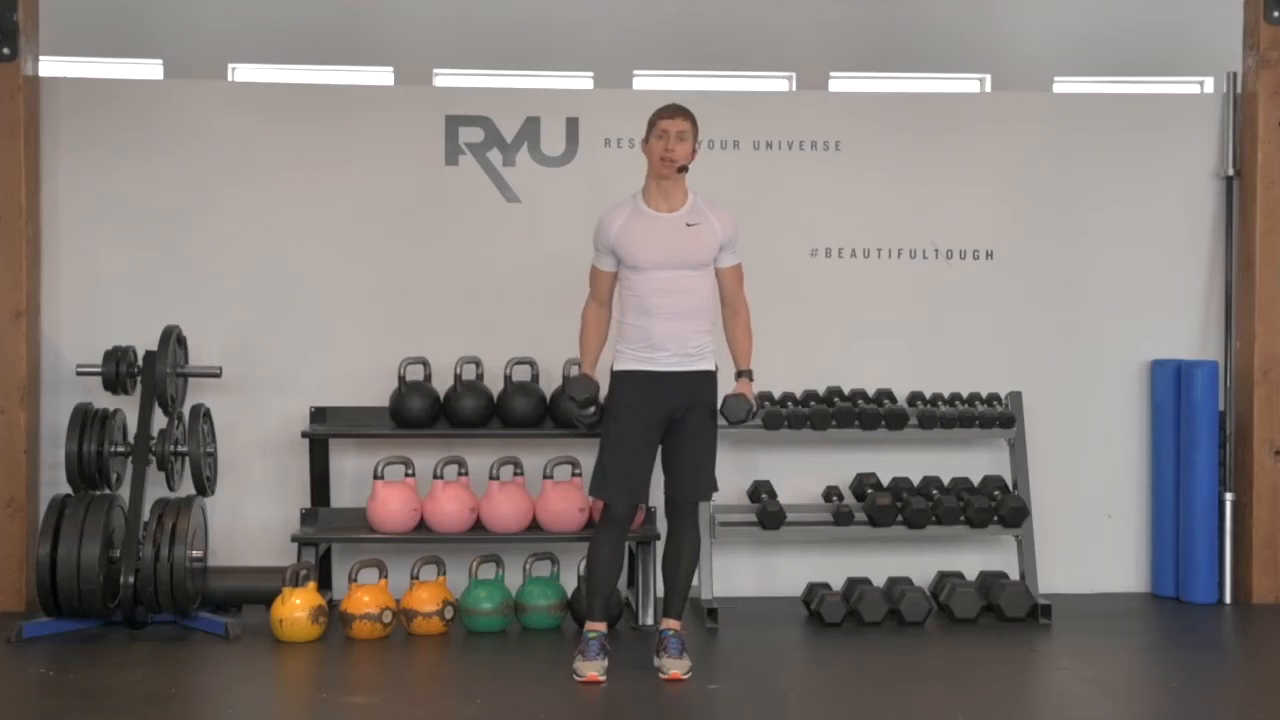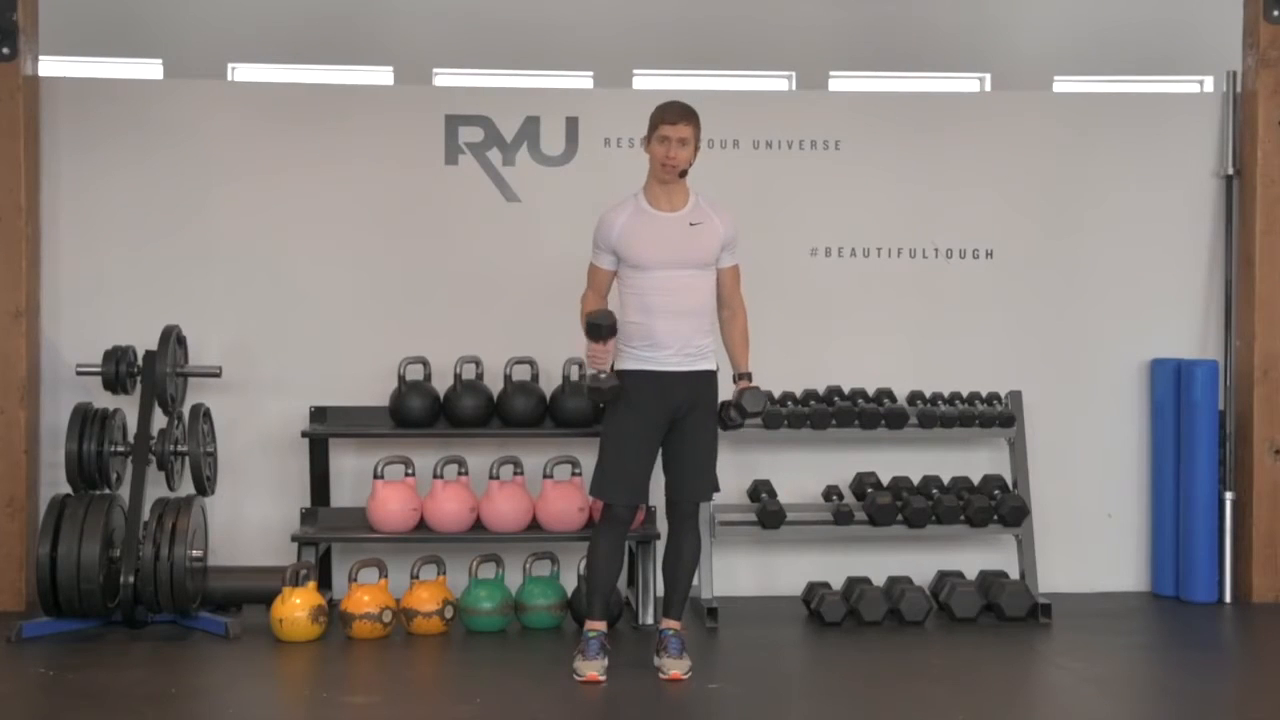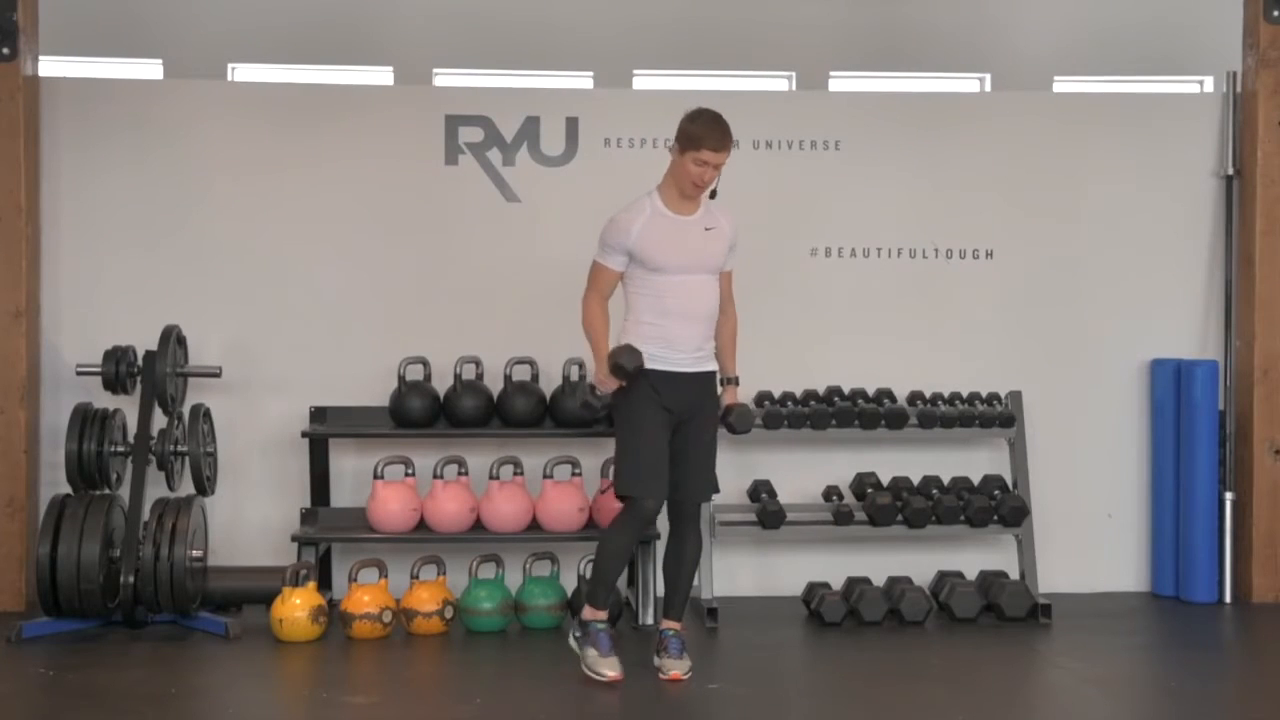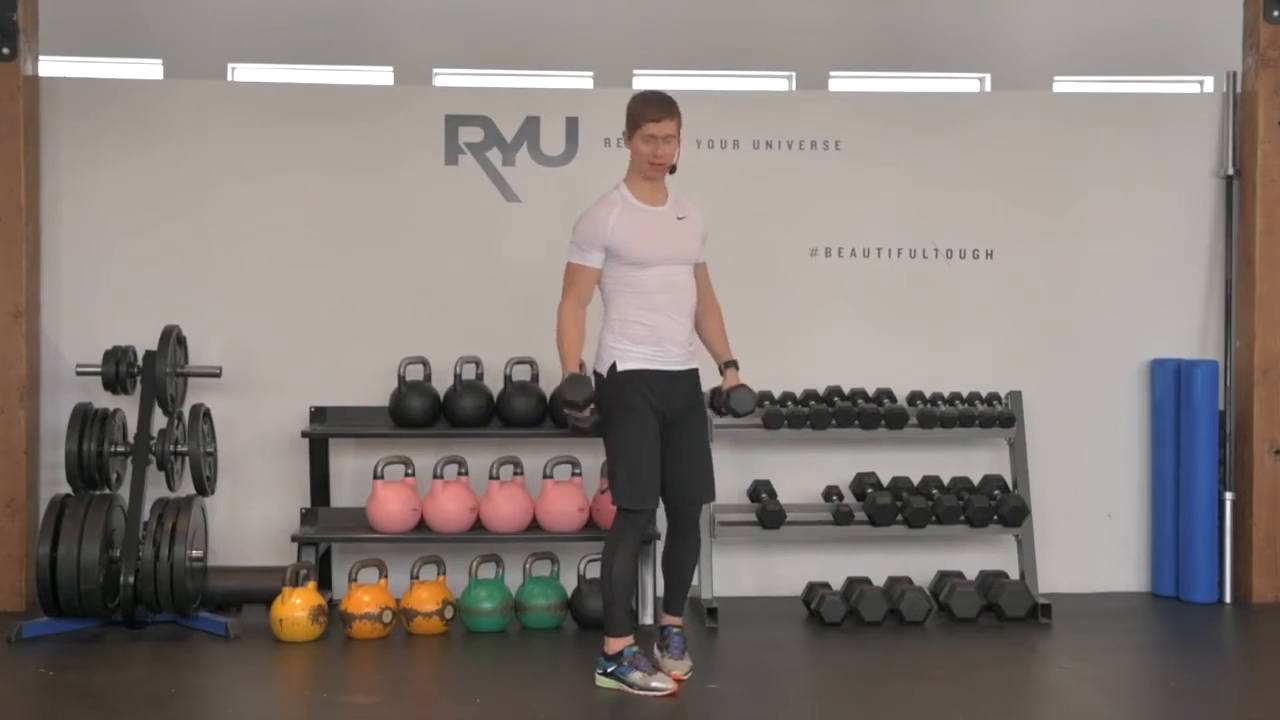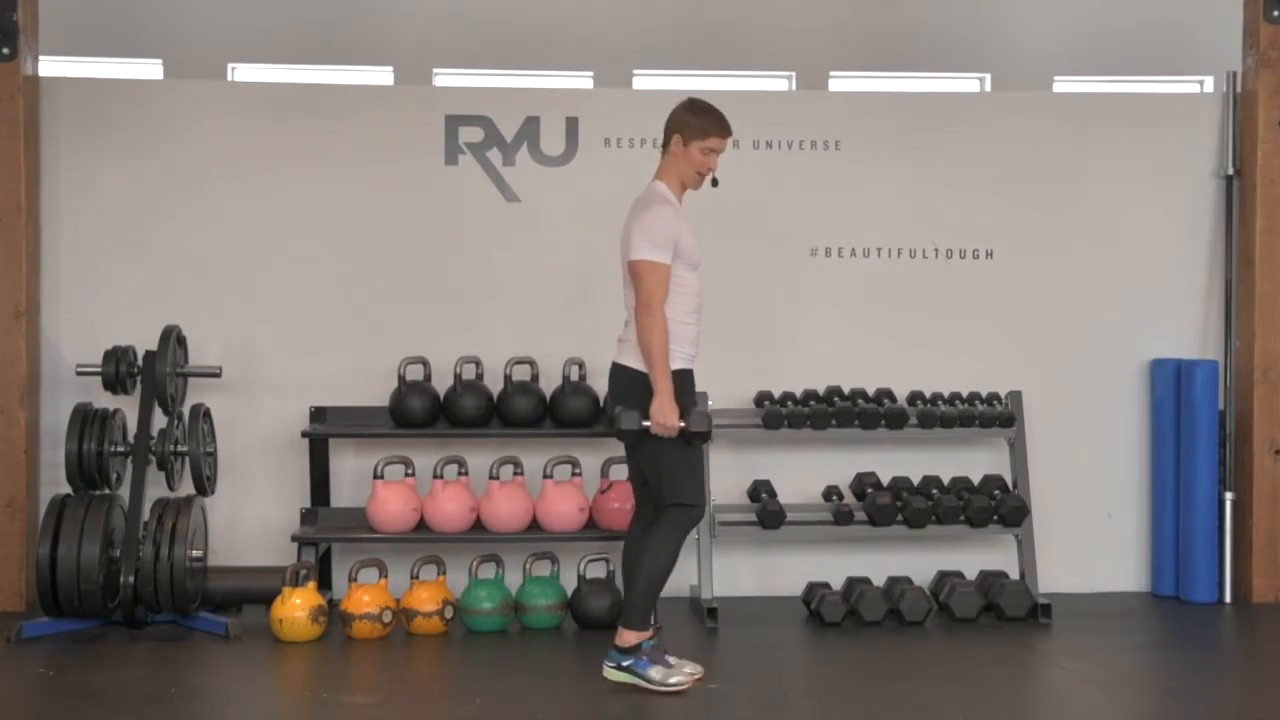
dt=1s
person 1, frame 1
left shoulder: (717, 222)
right shoulder: (616, 222)
left elbow: (734, 304)
right elbow: (599, 304)
left wrist: (744, 375)
right wrist: (584, 374)
left hip: (696, 381)
right hip: (634, 379)
left knee: (684, 509)
right knee: (616, 508)
left ankle: (670, 630)
right ankle: (594, 632)
person 1, frame 2
left shoulder: (718, 223)
right shoulder: (617, 220)
left elbow: (730, 305)
right elbow: (594, 294)
left wrist: (743, 375)
right wrist: (595, 340)
left hip: (697, 382)
right hip: (635, 380)
left knee: (685, 510)
right knee: (617, 508)
left ankle: (670, 630)
right ankle: (594, 632)
person 1, frame 3
left shoulder: (723, 227)
right shoulder: (631, 222)
right elbow: (595, 298)
left wrist: (729, 378)
right wrist: (603, 361)
left hip: (699, 383)
right hip: (645, 380)
left knee: (688, 511)
right knee: (643, 503)
left ankle: (671, 631)
right ankle: (592, 619)
person 1, frame 4
left shoulder: (690, 216)
right shoulder: (603, 217)
right elbow: (573, 304)
left wrist: (727, 364)
right wrist: (572, 379)
left hip: (683, 380)
right hip: (629, 380)
left knee: (687, 511)
right knee: (634, 514)
left ankle: (671, 626)
right ankle: (615, 653)
person 1, frame 5
left shoulder: (663, 208)
right shoulder: (659, 212)
right elbow: (649, 311)
right wrist: (663, 394)
left hip: (655, 379)
right hip: (652, 381)
left knee: (654, 509)
right knee: (684, 506)
left ankle: (639, 639)
right ankle: (628, 645)
